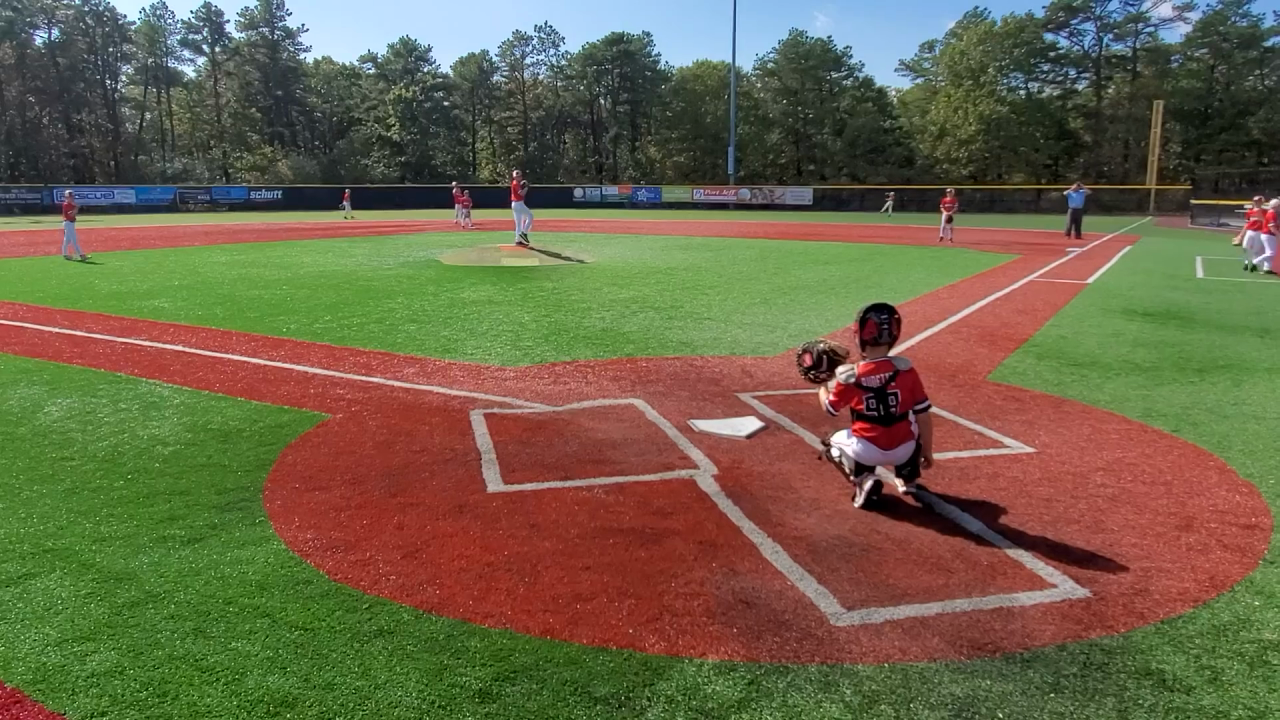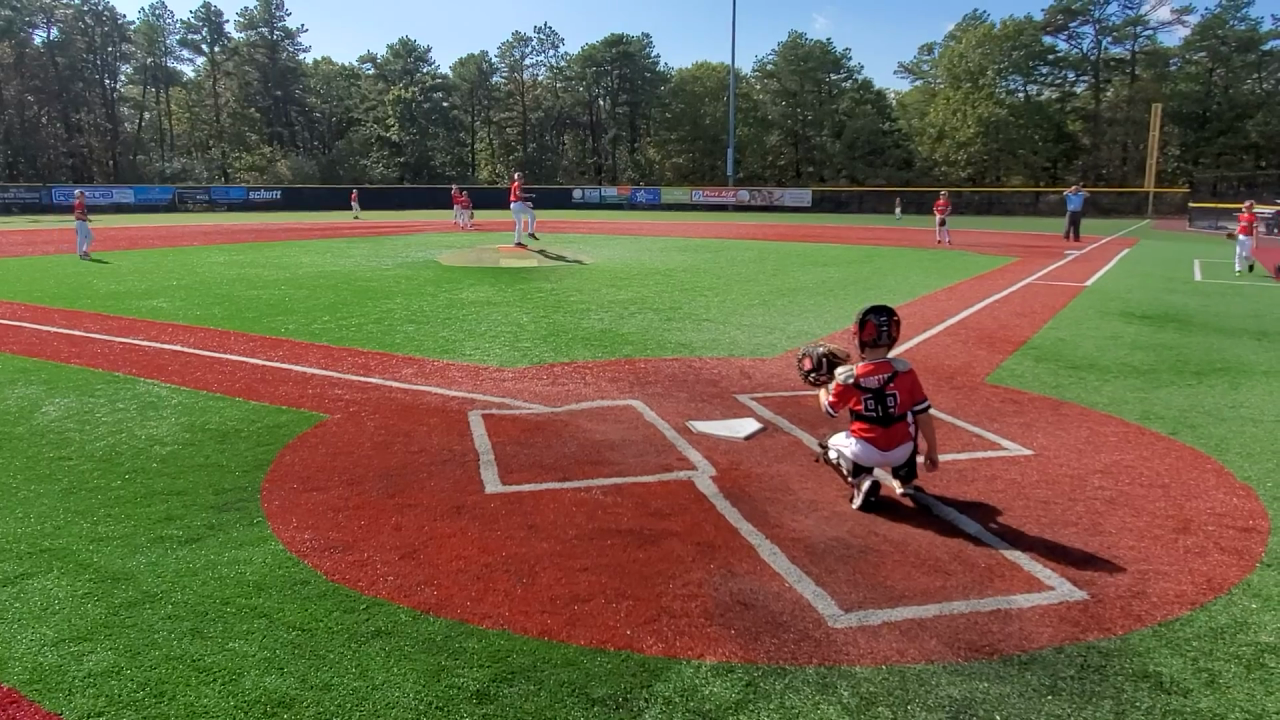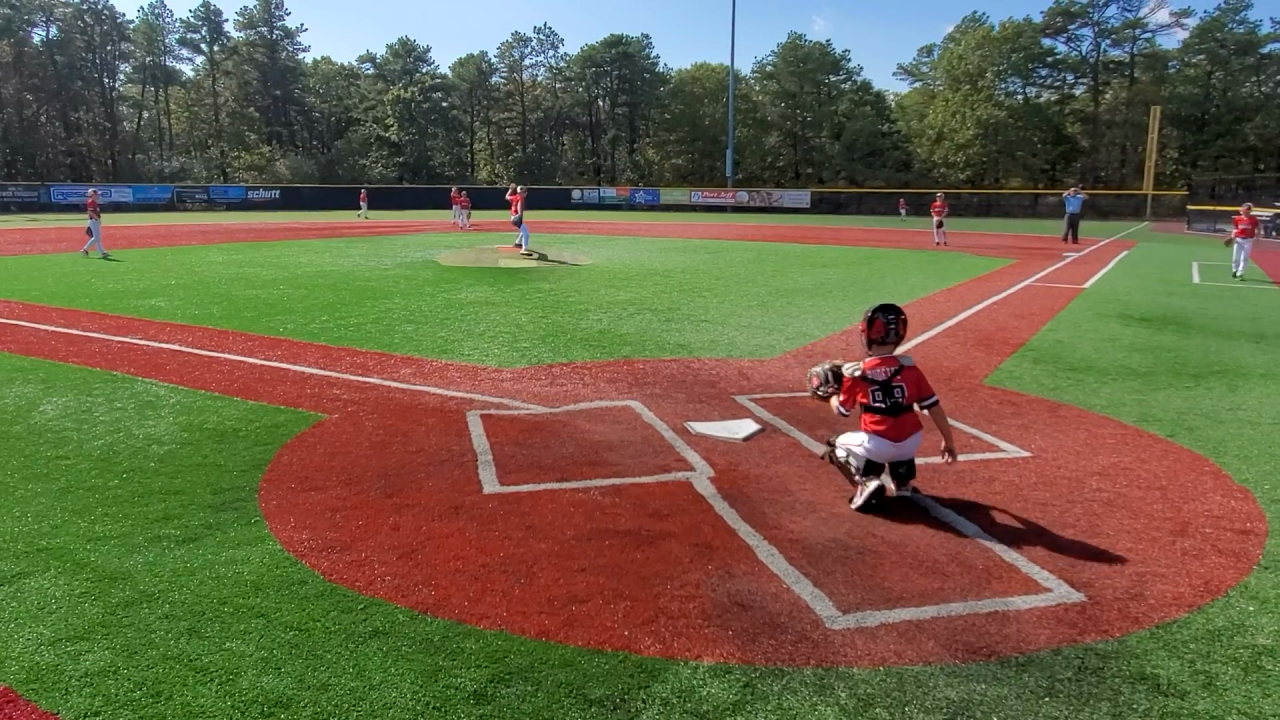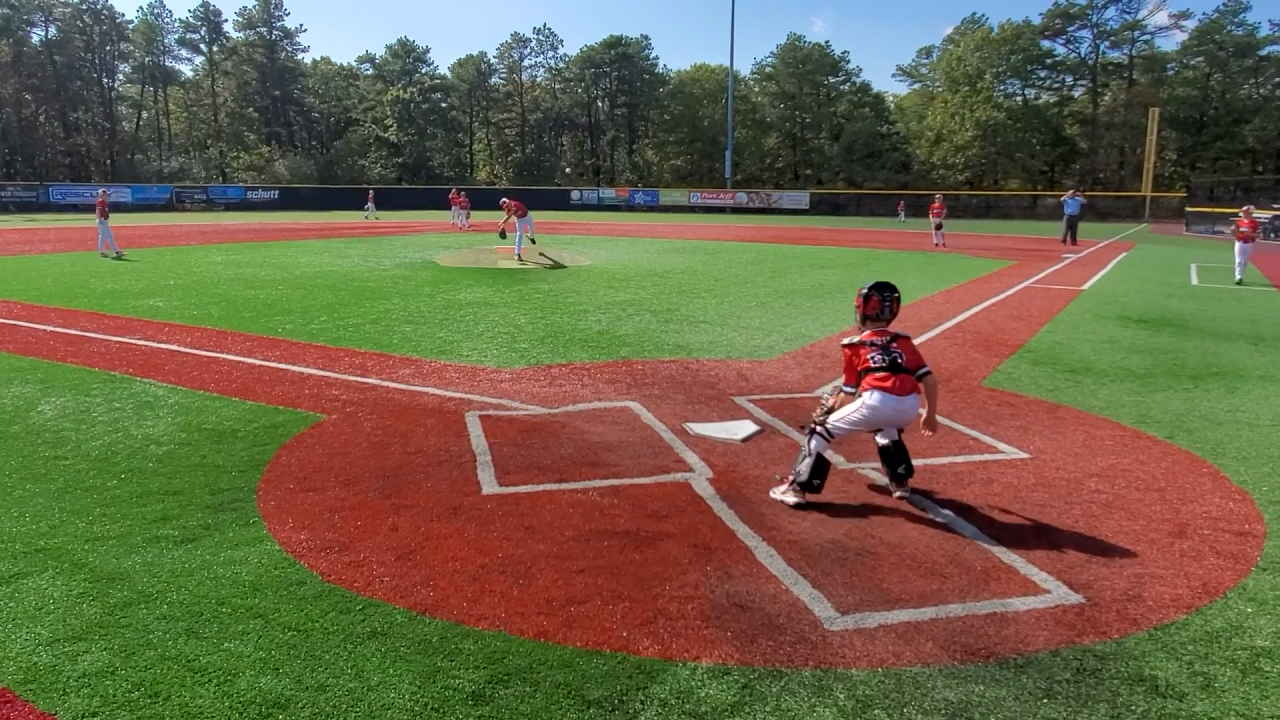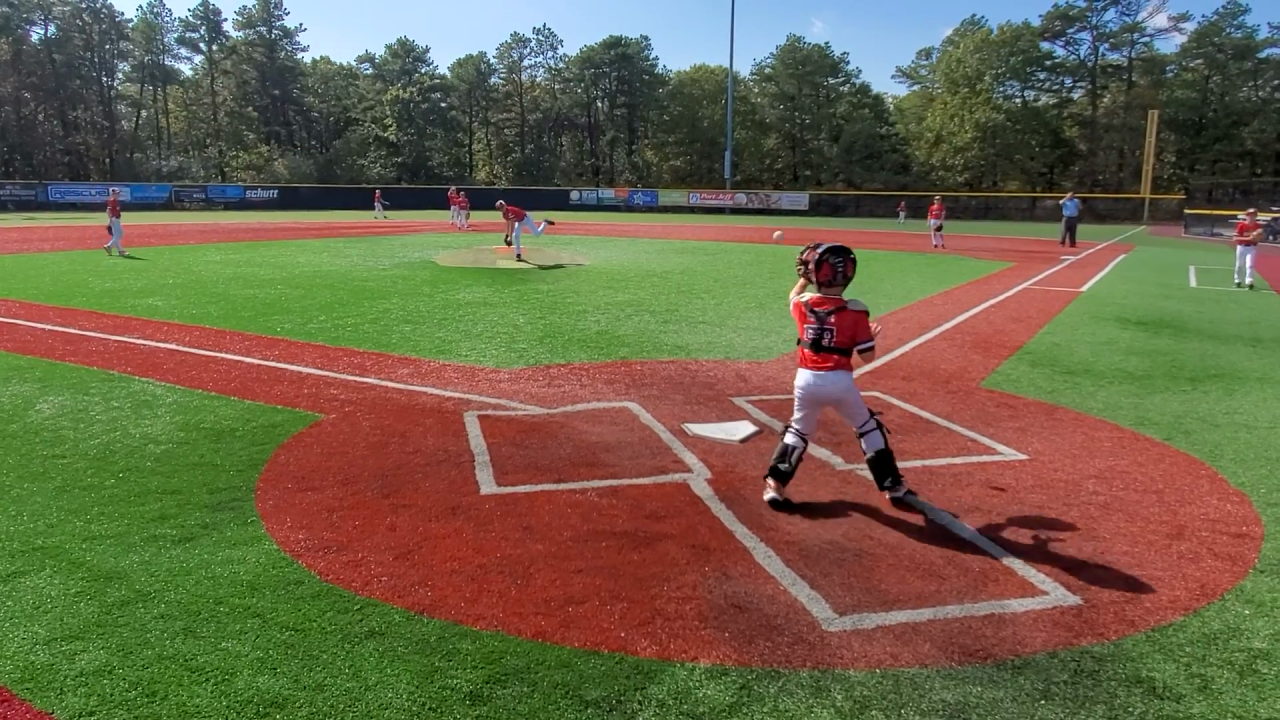
dt=0.4s
person 1, frame 1
left shoulder: (849, 376)
right shoulder: (906, 370)
left elbow: (829, 408)
right elbow: (924, 416)
left wrist: (822, 384)
right wrist: (927, 450)
left hip: (867, 451)
right hip: (904, 450)
left knee: (833, 443)
left ankle: (863, 480)
right ankle: (908, 478)
person 1, frame 2
left shoulder: (848, 377)
right shoulder: (904, 371)
left elbow: (828, 409)
right elbow: (923, 417)
left wrist: (823, 386)
right wrist: (932, 450)
left hip: (865, 452)
right hip: (901, 451)
left knee: (830, 446)
left ankle: (861, 481)
right ankle: (905, 479)
person 1, frame 3
left shoulder: (856, 373)
right shoulder: (909, 368)
left elbow: (841, 410)
right elbow: (934, 408)
left wrist: (830, 394)
right wrist: (948, 442)
left hip: (877, 447)
right hip: (911, 445)
left knee: (836, 447)
left ankle: (866, 481)
right ankle: (902, 481)
person 1, frame 4
left shoulder: (854, 345)
right shoulder: (904, 342)
left elbow: (849, 392)
right elbow: (929, 380)
left wrist: (832, 406)
right wrist: (930, 413)
left hip: (877, 402)
right hip: (909, 405)
left knee: (820, 431)
right knee: (887, 427)
left ankle: (798, 488)
right ankle: (900, 482)
person 1, frame 5
left shoulder: (802, 304)
right shoulder: (855, 312)
right elbow: (867, 356)
left wrist: (804, 277)
right wrist: (872, 336)
left hip: (806, 380)
right hip: (839, 380)
left knee: (798, 430)
right knee: (868, 427)
left ankle: (775, 483)
right ankle: (892, 485)
